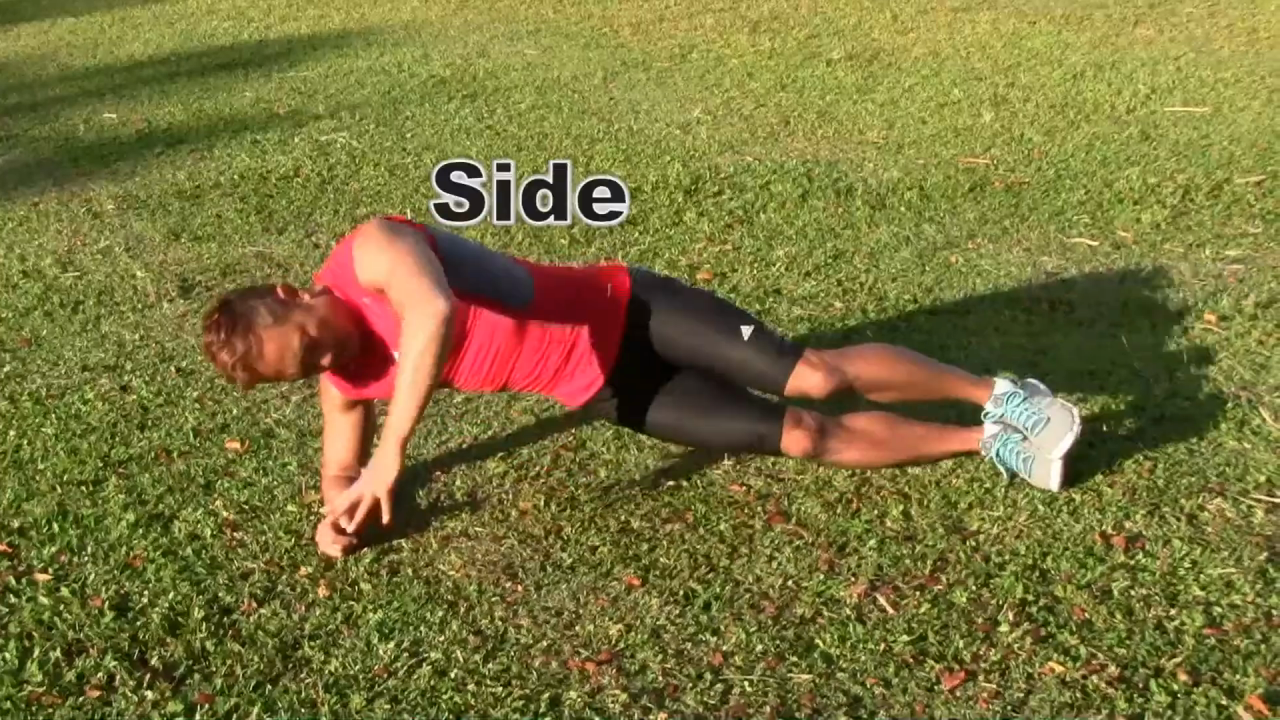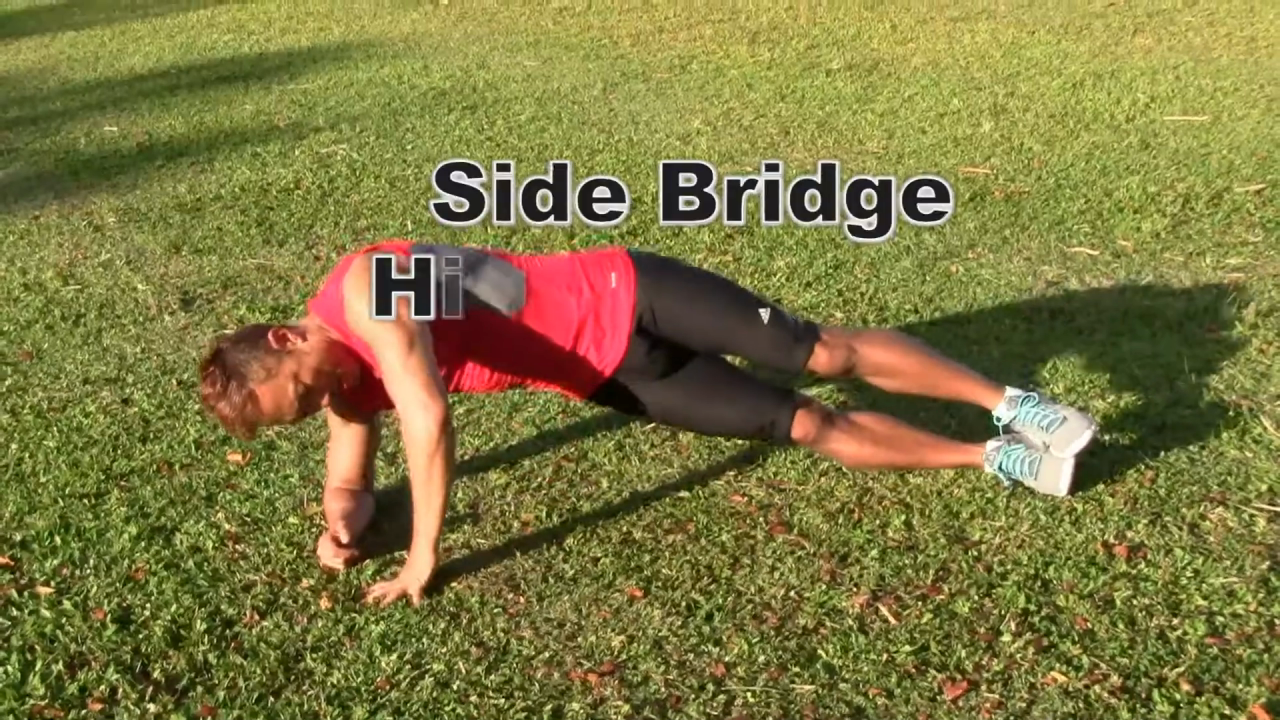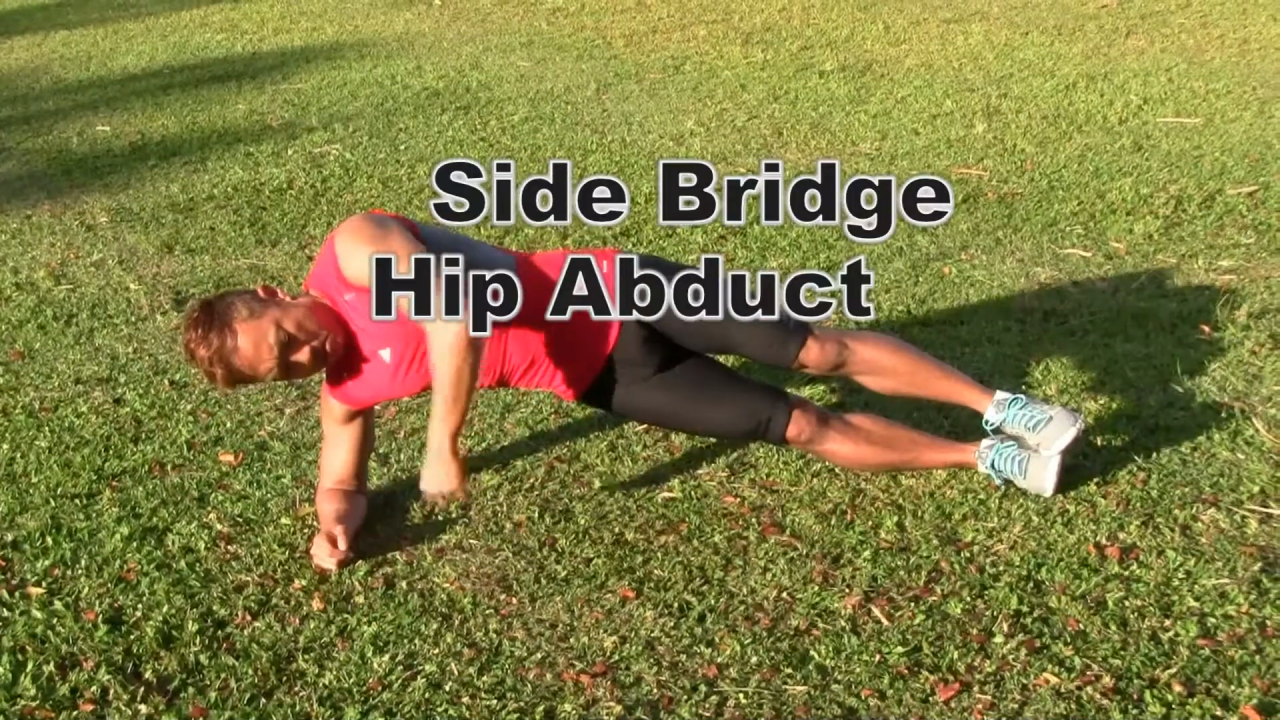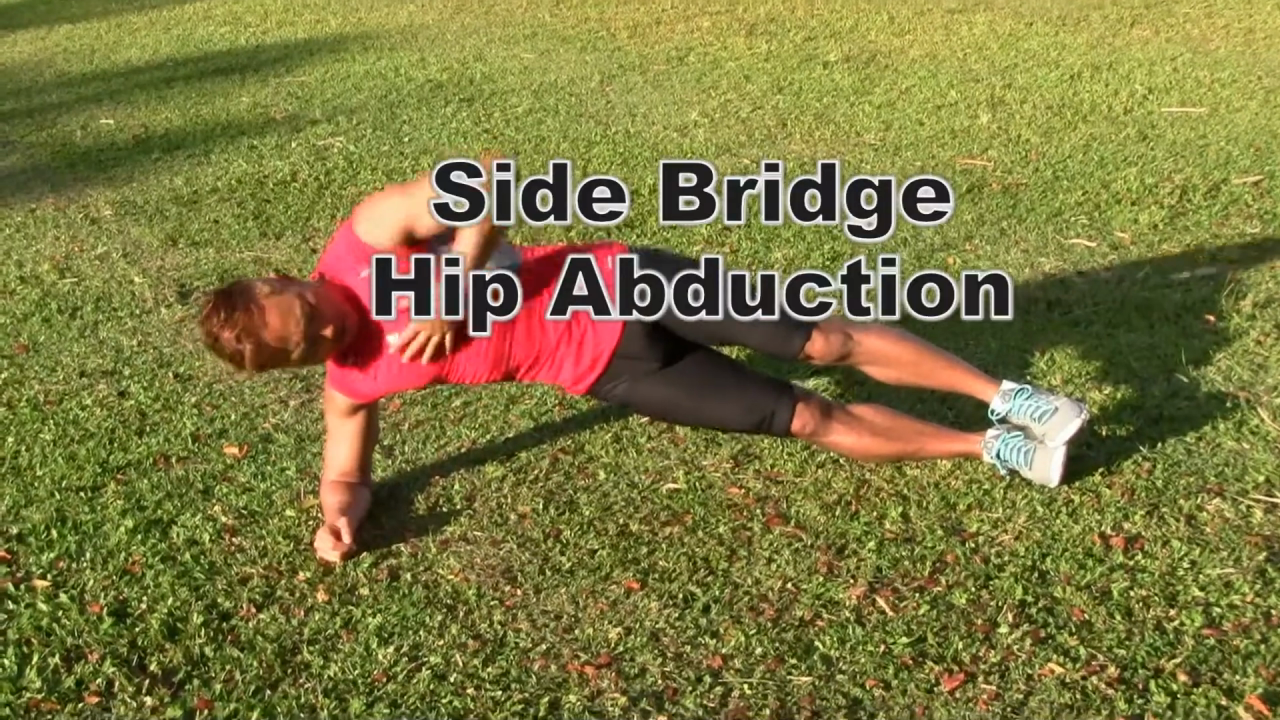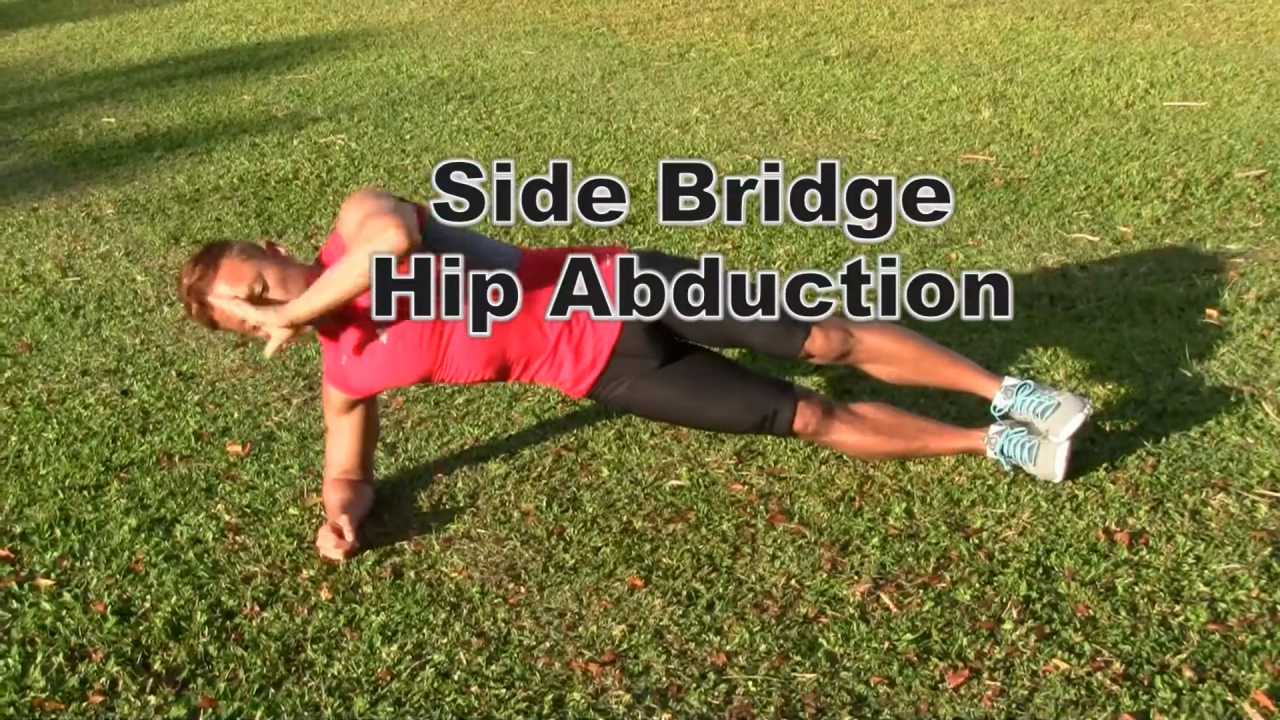
dt=0.5s
person 1, frame 1
left shoulder: (369, 251)
right shoulder: (344, 372)
left elbow: (433, 305)
right elbow: (342, 470)
left wrist: (391, 455)
right wrist: (337, 512)
left hip: (626, 309)
right hip: (603, 383)
left knee: (821, 376)
right knee: (805, 436)
left ankle: (999, 393)
right ankle: (982, 439)
person 1, frame 2
left shoulder: (360, 290)
right shoulder: (350, 388)
left elbow: (430, 419)
right elbow: (347, 486)
left wrist: (423, 557)
right wrist: (339, 527)
left hip: (624, 296)
right hip: (611, 375)
left knee: (827, 353)
right knee: (808, 426)
left ankle: (1005, 403)
right ankle: (993, 459)
person 1, frame 3
left shoulder: (354, 247)
right shoulder: (343, 386)
left elbow: (456, 320)
right elbow: (341, 481)
left wrist: (445, 450)
right wrist: (334, 525)
left hip: (615, 297)
right hip: (601, 383)
left knee: (820, 348)
right knee: (804, 430)
left ankle: (999, 406)
right ankle: (985, 460)
person 1, frame 4
left shoulder: (368, 231)
right shoulder: (351, 380)
right elbow: (344, 474)
right wrist: (337, 518)
left hip: (621, 286)
right hip: (605, 370)
left knee: (824, 339)
right knee: (810, 418)
left ankle: (1003, 396)
right ankle: (990, 447)
person 1, frame 5
left shoulder: (357, 222)
right shoulder: (346, 374)
left elbow: (399, 231)
right elbow: (349, 470)
left wrist: (295, 303)
right wrist: (340, 513)
left hip: (621, 286)
right hip: (607, 374)
left knee: (827, 338)
right knee: (811, 419)
left ankle: (1009, 393)
right ankle: (991, 445)
